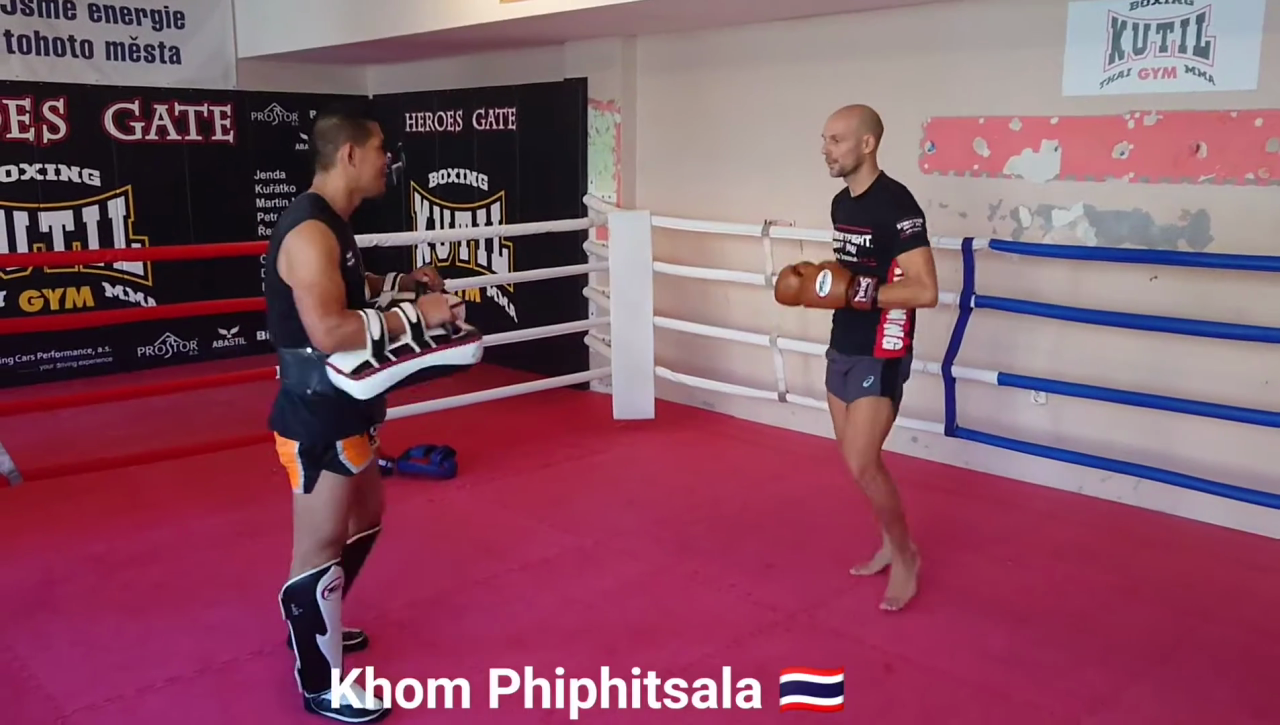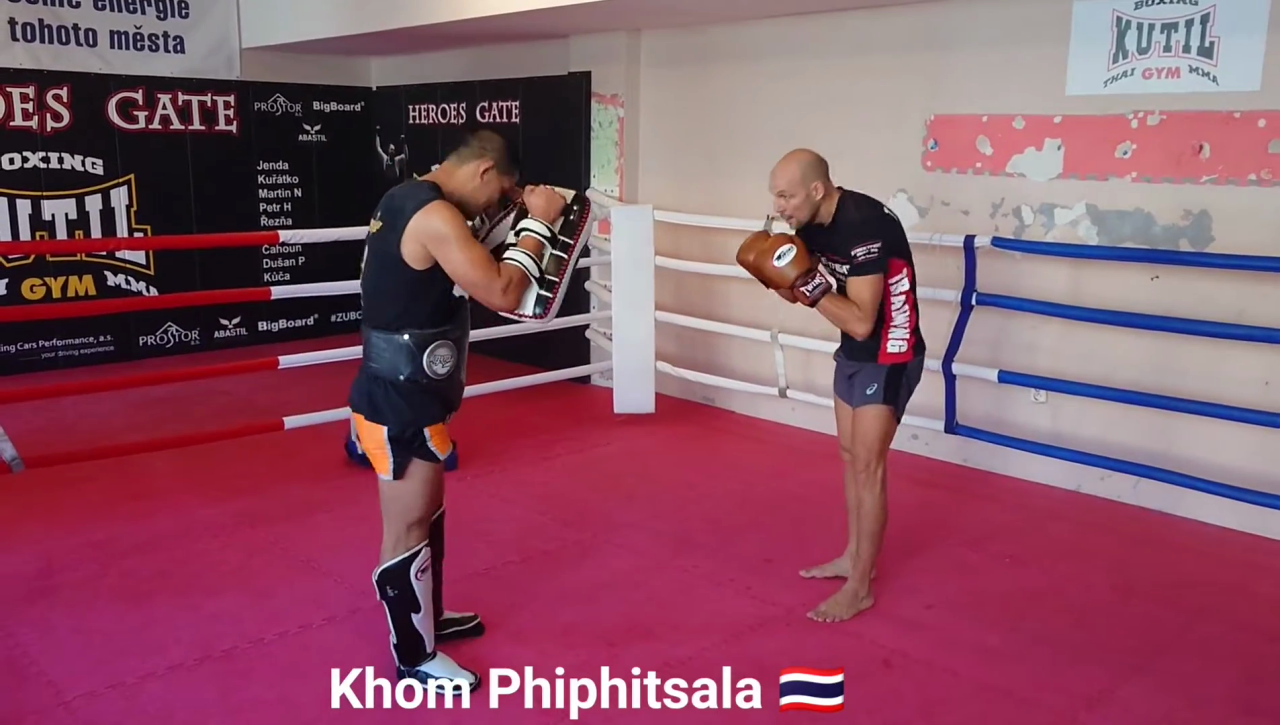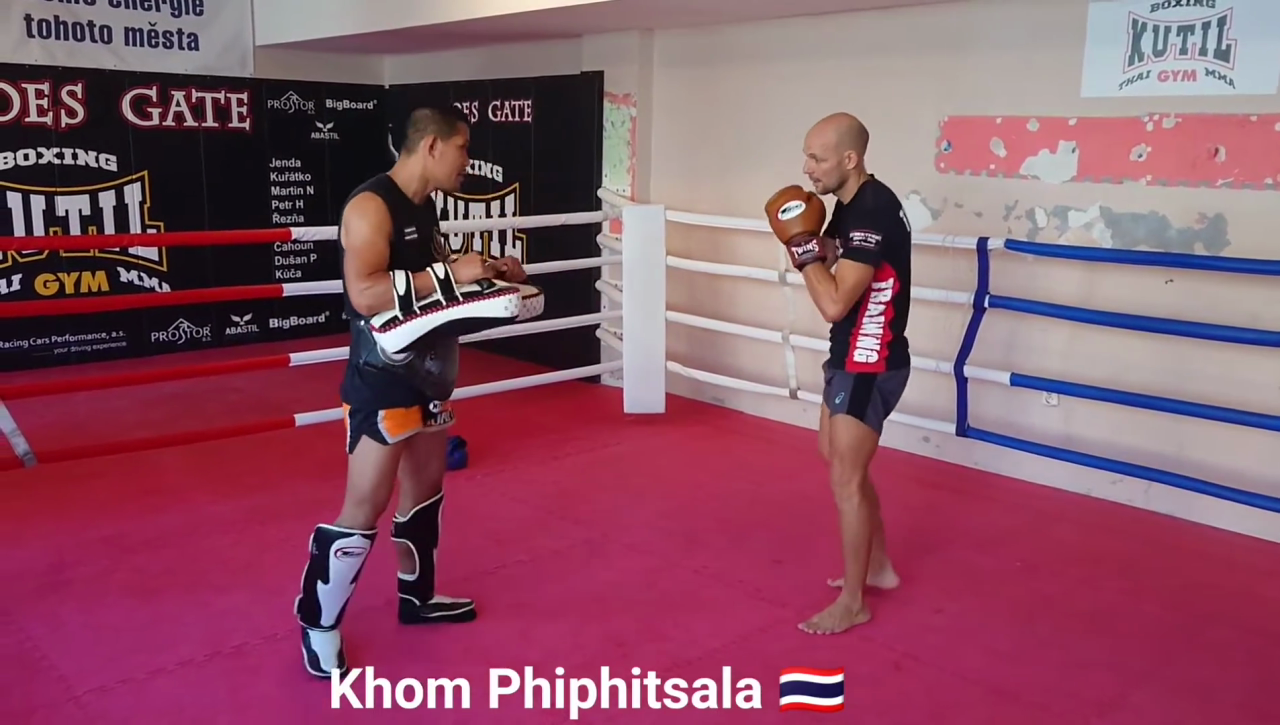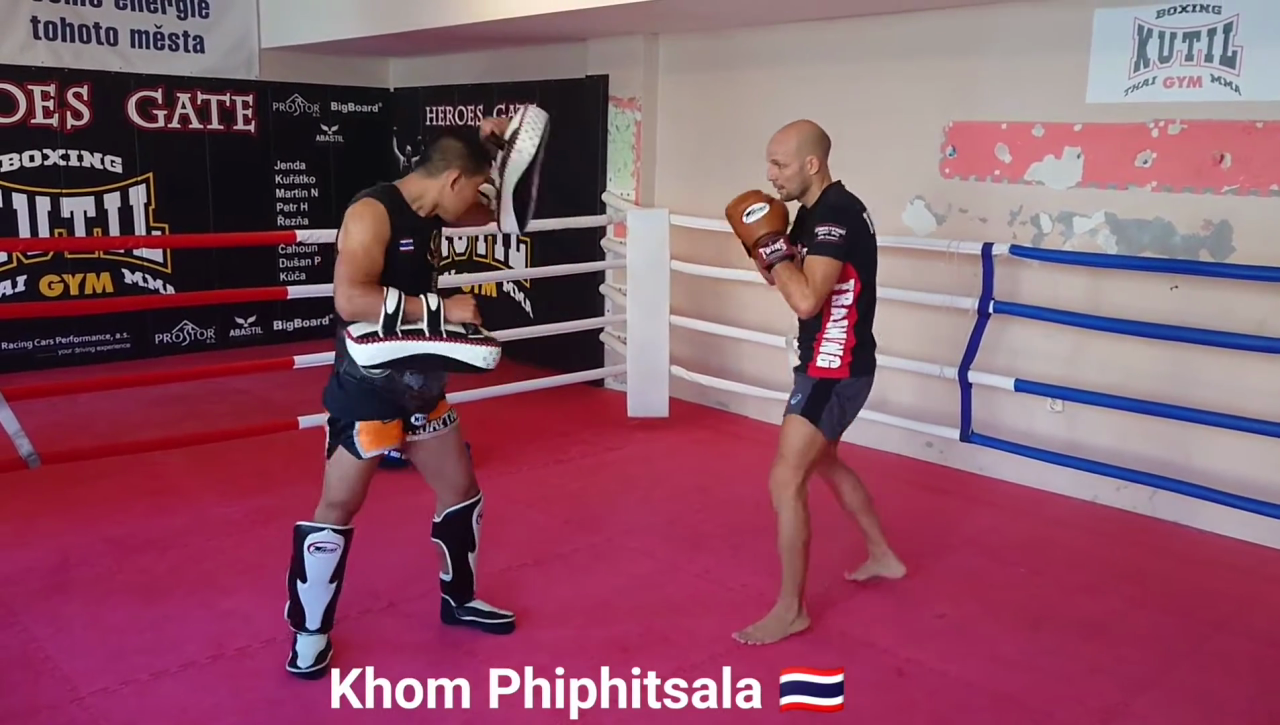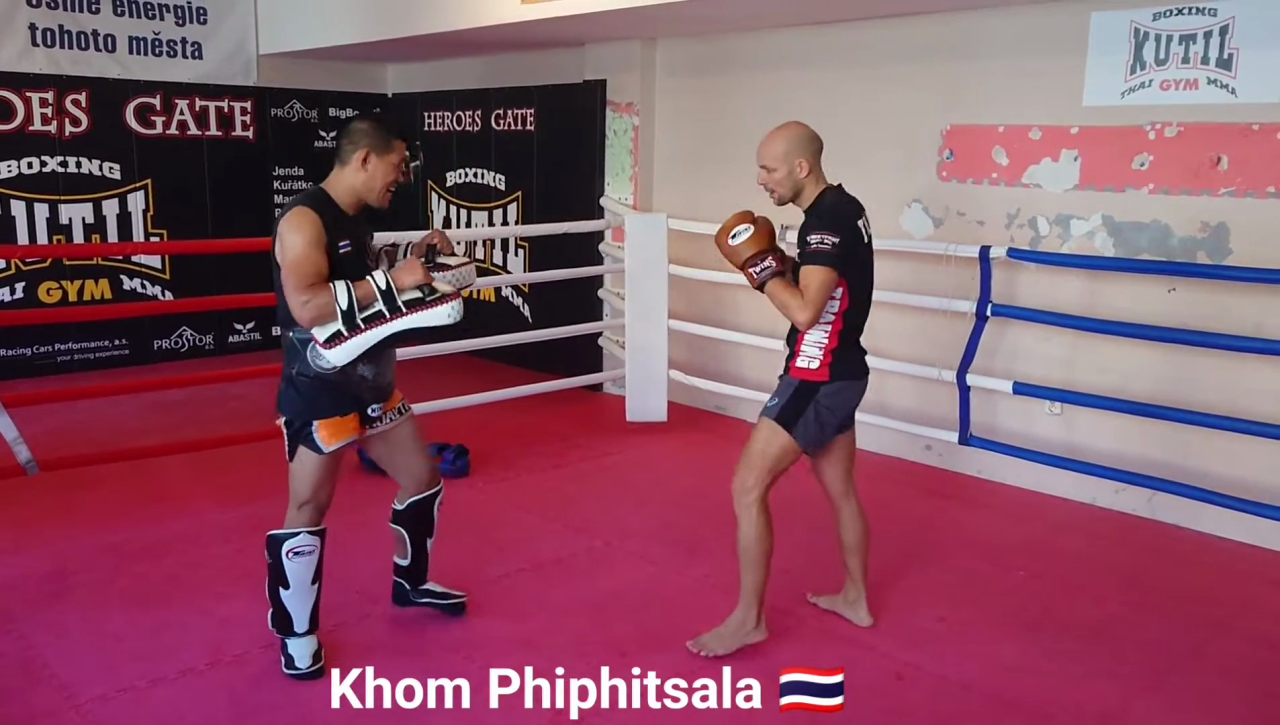
dt=1s
person 1, frame 1
left shoulder: (326, 223)
right shoulder: (310, 232)
right elbow: (333, 332)
left wrist: (403, 282)
right wrist: (417, 315)
left hip: (337, 409)
right hip: (317, 416)
left knee: (364, 516)
right knee: (320, 546)
left ankle: (316, 628)
person 1, frame 2
left shoulder: (408, 202)
right shoulder: (436, 215)
right elbow: (502, 294)
left wrist: (518, 225)
right wrist: (537, 224)
left hip: (400, 389)
right hip: (402, 401)
left knee: (427, 513)
right knee: (407, 528)
left ankle: (426, 616)
right ankle: (415, 658)
person 1, frame 3
left shoulder: (426, 206)
right shoulder: (370, 205)
right elbow: (365, 292)
left wrist: (483, 271)
right wrist: (448, 274)
left hip: (427, 376)
right hip: (381, 383)
left knee: (425, 493)
right knee: (364, 510)
left ankle: (417, 597)
right ankle: (319, 625)
person 1, frame 4
left shoulder: (422, 211)
right shoulder: (372, 212)
left elbow: (487, 213)
right elbow: (352, 299)
left wrist: (490, 147)
right wrist: (439, 309)
left hip: (420, 388)
right hip: (368, 390)
left knee: (463, 493)
right knee: (337, 512)
left ankle: (459, 600)
right ankle: (309, 629)
person 1, frame 5
left shoulder: (354, 218)
right shoulder: (303, 220)
right elbow: (309, 309)
left wrist: (416, 254)
right wrist: (392, 279)
left hip: (373, 385)
right hip: (319, 393)
left knee: (422, 480)
right knee: (308, 511)
left ankle: (411, 581)
right ankle: (297, 632)
person 2, frame 1
left shoulder: (896, 206)
right shoulder: (841, 202)
left elbow: (923, 291)
left wrist: (854, 291)
right wrist: (812, 278)
left hip: (882, 353)
right hip: (843, 347)
left knee: (859, 464)
right knee: (856, 456)
left ankle: (906, 558)
right ankle: (892, 544)
person 2, frame 2
left shoulder: (864, 226)
right shoulder: (810, 226)
left elbow: (860, 322)
right elbow: (800, 290)
left wrist: (809, 282)
right wrist: (779, 277)
left hip: (890, 357)
right hip: (853, 354)
left knee: (865, 466)
right knee: (853, 456)
left ankle: (860, 587)
right ankle: (854, 557)
person 2, frame 3
left shoulder: (873, 214)
right shoulder: (851, 204)
left elbow: (834, 305)
right elbow: (829, 267)
left wrist: (803, 245)
right wrist: (808, 244)
left hip: (870, 365)
right hip: (855, 359)
left knee: (844, 481)
right knee: (836, 456)
left ankle: (853, 603)
right ankle: (879, 566)
person 2, frame 4
left shoulder: (839, 216)
right shoulder: (810, 211)
left elbow: (807, 300)
right elbow: (785, 274)
left wrist: (769, 245)
right wrist: (756, 239)
left hip: (832, 370)
right hip: (827, 366)
left knee: (784, 483)
right knee: (825, 463)
left ankle: (790, 610)
right ankle: (883, 555)
person 2, frame 5
left shoulder: (828, 221)
right shoulder: (842, 208)
left elbow: (804, 312)
left wrist: (759, 267)
right wrist: (778, 261)
left hip: (816, 379)
right hip: (842, 373)
left knee: (747, 489)
right knee: (840, 490)
left ankle: (748, 620)
right ankle: (855, 597)
